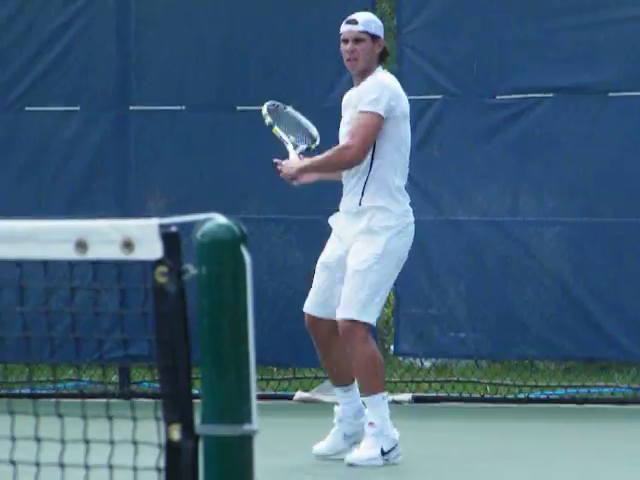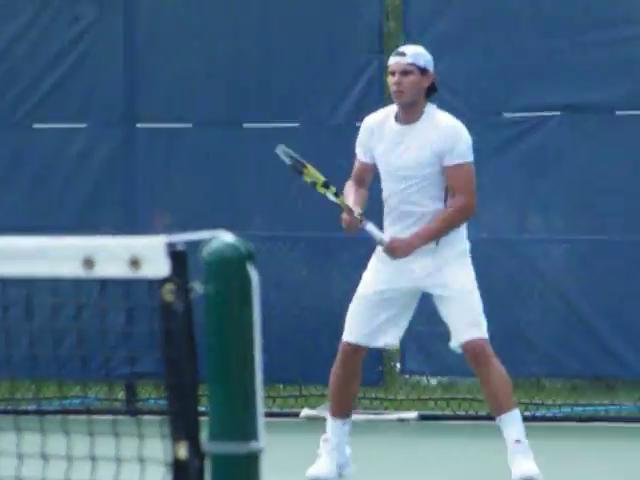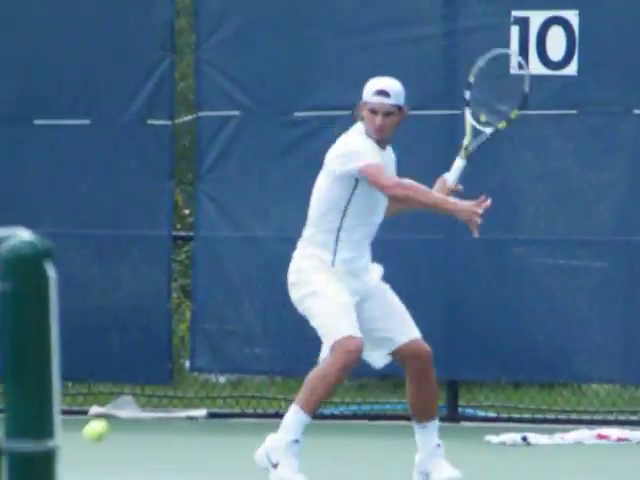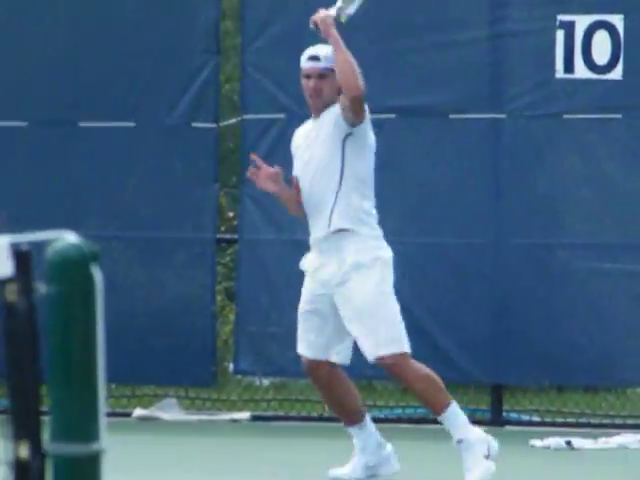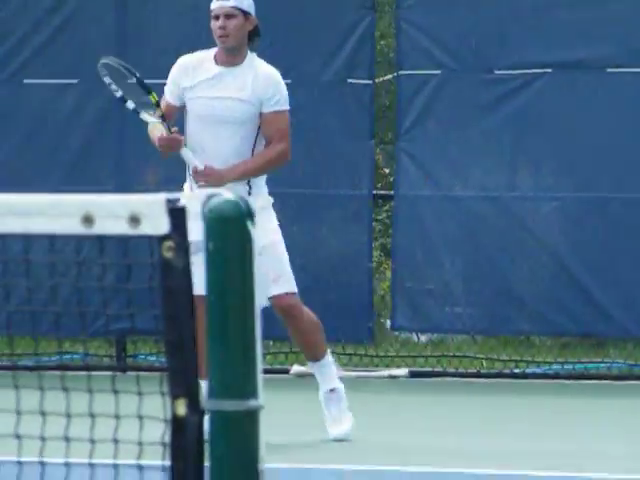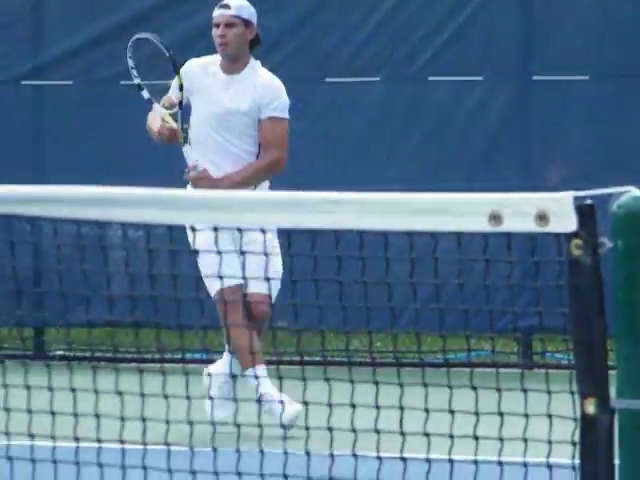
dt=0.7s
person 1, frame 1
left shoulder: (379, 87)
right shoulder: (356, 93)
left elbow: (353, 153)
left wrist: (301, 166)
right wrist: (311, 170)
left hip: (382, 224)
right hip: (353, 223)
left knee: (351, 325)
right knee: (317, 319)
left ankle: (381, 437)
right ankle: (350, 419)
person 1, frame 2
left shoulder: (450, 132)
right shoulder: (373, 126)
left elbow: (464, 203)
right elbow: (357, 182)
left wrist: (416, 241)
right wrist: (351, 206)
left hip: (442, 255)
right hip: (394, 256)
left knee: (478, 350)
right knee: (350, 352)
person 1, frame 3
left shoulder: (383, 152)
right shoulder: (356, 146)
right elbow: (393, 186)
left wrist: (434, 194)
right wrist: (455, 208)
left hip: (358, 275)
right hip: (318, 272)
left knee: (419, 357)
right knee: (346, 350)
person 1, frame 4
left shoulder: (348, 118)
right shoulder: (302, 135)
left elbow: (354, 95)
left wrist: (331, 28)
right wrist: (280, 189)
left hip: (361, 262)
right hip: (323, 264)
left knee: (394, 363)
right knee: (318, 370)
left ankle: (471, 441)
person 1, frame 5
left shoulder: (268, 80)
right shoulder: (187, 67)
left elbow: (280, 149)
right elbow: (158, 123)
left wrist: (228, 175)
right wrist: (163, 139)
left hip: (248, 205)
left knee: (287, 304)
right knee: (194, 307)
left ankle: (332, 391)
person 1, frame 6
left shoulder: (270, 87)
right shoulder: (194, 70)
left elbow: (275, 157)
right elbow: (157, 121)
left wrist: (222, 182)
right wrist: (160, 123)
left knee: (259, 306)
right knee: (229, 299)
left ankle: (227, 374)
right ankle: (266, 392)
